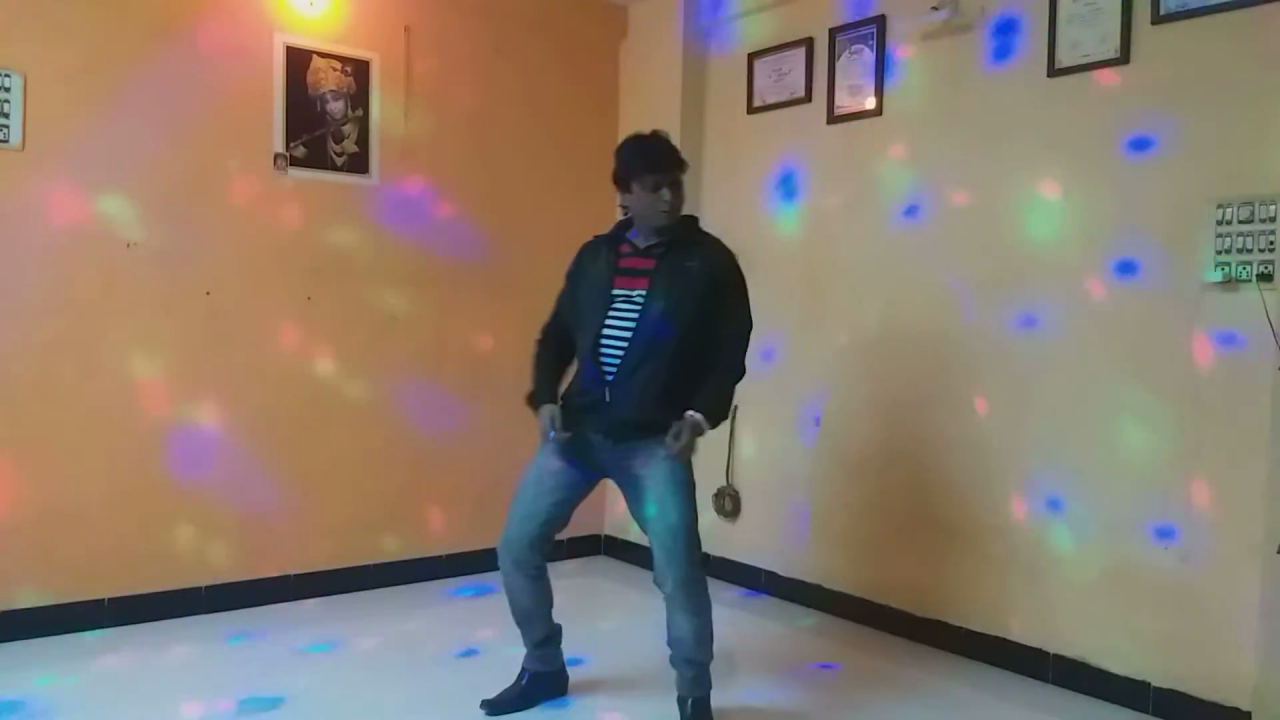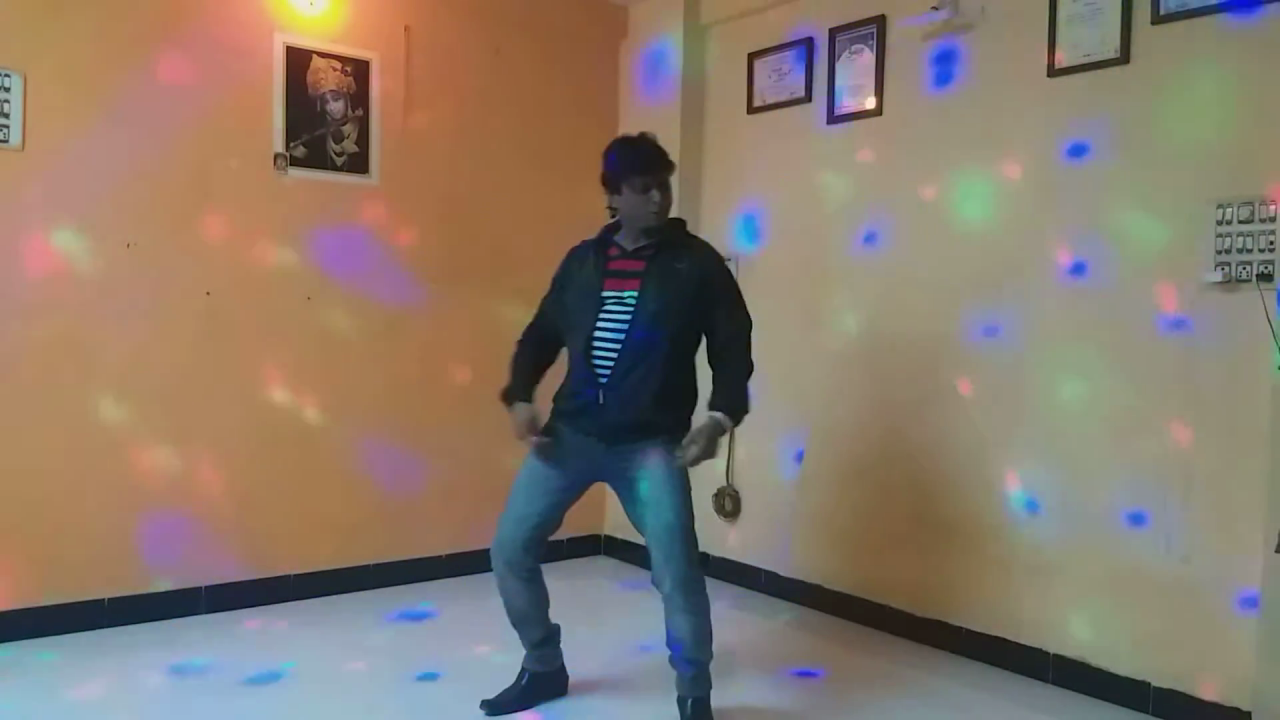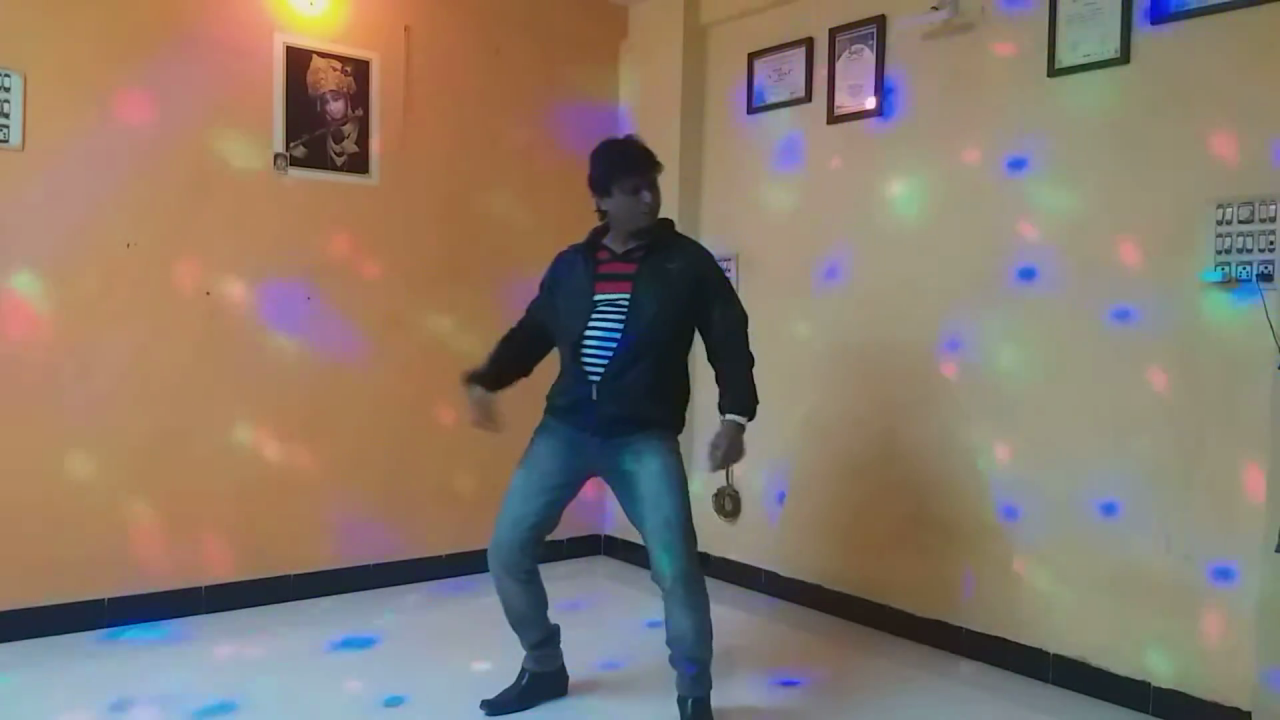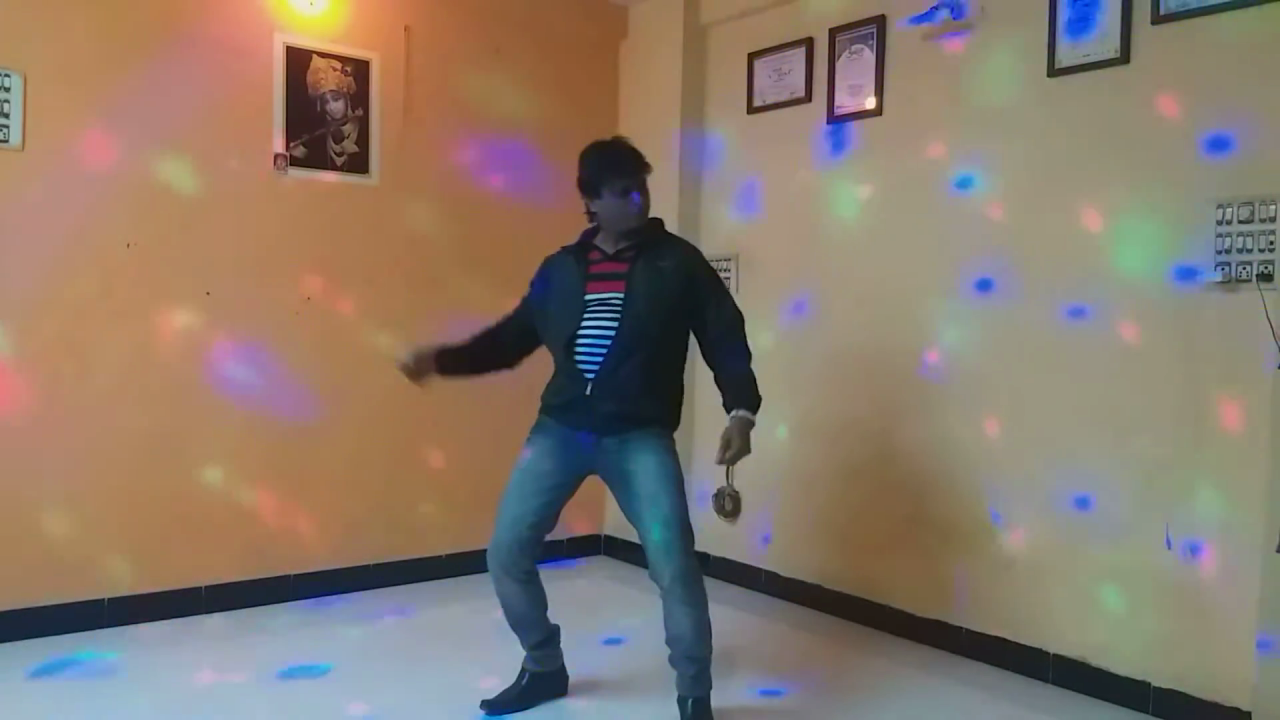
dt=0.1s
person 1, frame 1
left shoulder: (708, 262)
right shoulder: (594, 257)
left elbow: (729, 352)
right elbow: (556, 336)
left wrist: (699, 415)
right wrist: (543, 400)
left hip: (656, 439)
right hip: (578, 429)
left knee: (679, 572)
right knee: (518, 546)
right ankle: (544, 668)
person 1, frame 2
left shoulder: (697, 263)
right shoulder: (581, 261)
left elbow: (732, 347)
right elbow: (541, 336)
left wrist: (718, 417)
right wrist: (518, 398)
left hip: (651, 441)
right hip: (571, 432)
left knee: (677, 573)
right knee: (511, 549)
right ankle: (544, 668)
person 1, frame 3
left shoulder: (687, 262)
right shoulder: (569, 265)
left elbow: (728, 343)
right elbow: (530, 335)
left wrist: (735, 416)
right wrist: (484, 381)
left hip: (645, 436)
right hip: (565, 427)
left knee: (675, 569)
right knee: (507, 552)
right ankle: (543, 666)
person 1, frame 4
left shoulder: (677, 261)
right shoulder: (559, 269)
left elbow: (725, 336)
right elbow: (513, 336)
left wrist: (741, 410)
right wrist: (442, 359)
left hip: (639, 436)
right hip: (560, 429)
left knee: (674, 566)
right knee: (507, 552)
right ankle: (543, 668)
